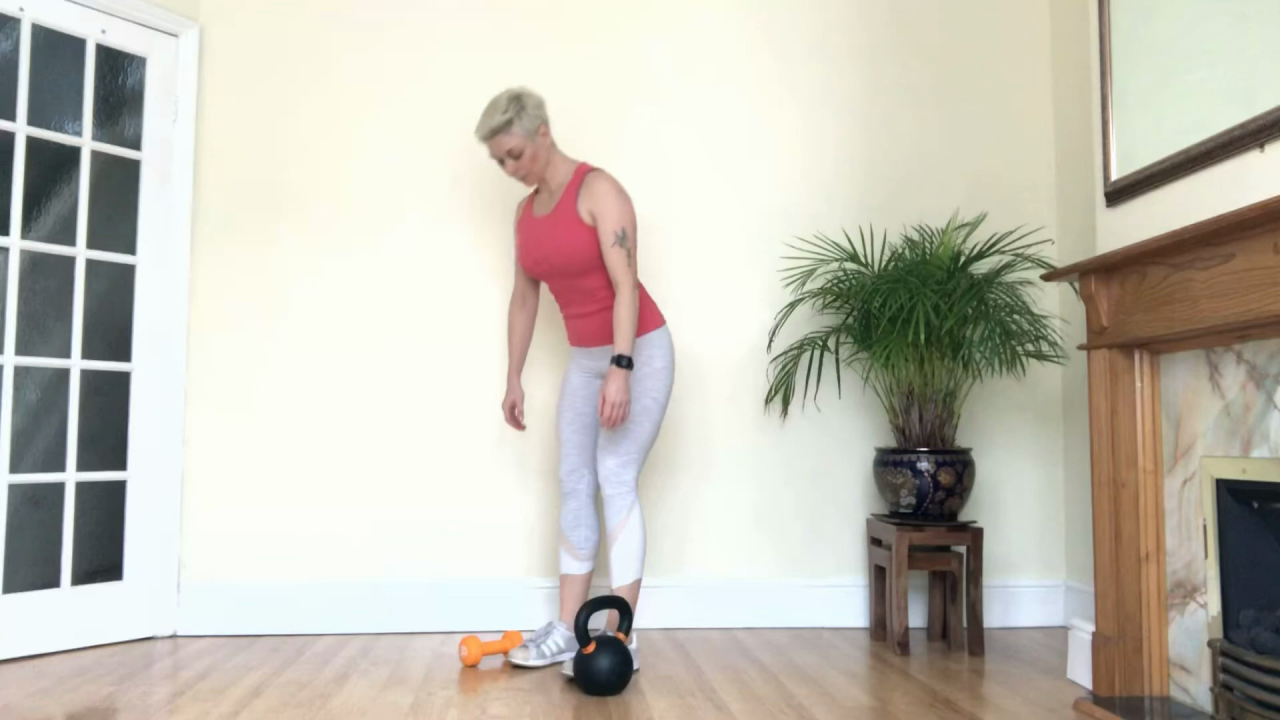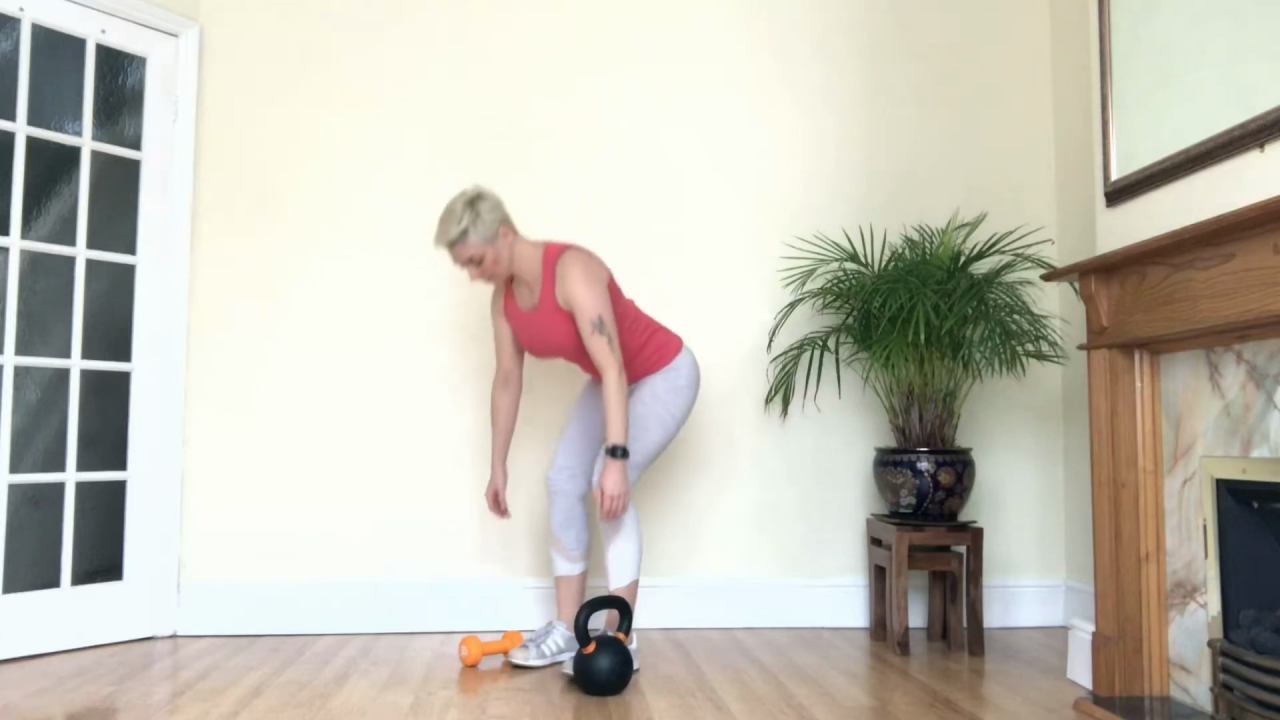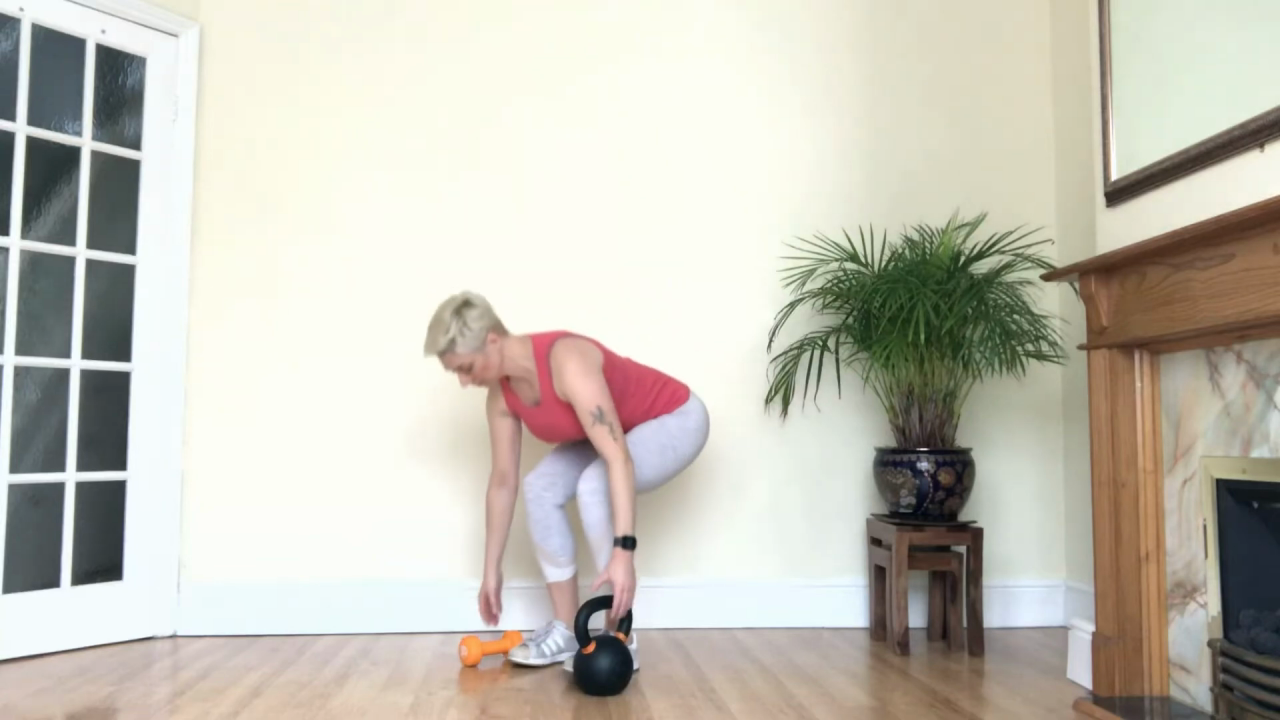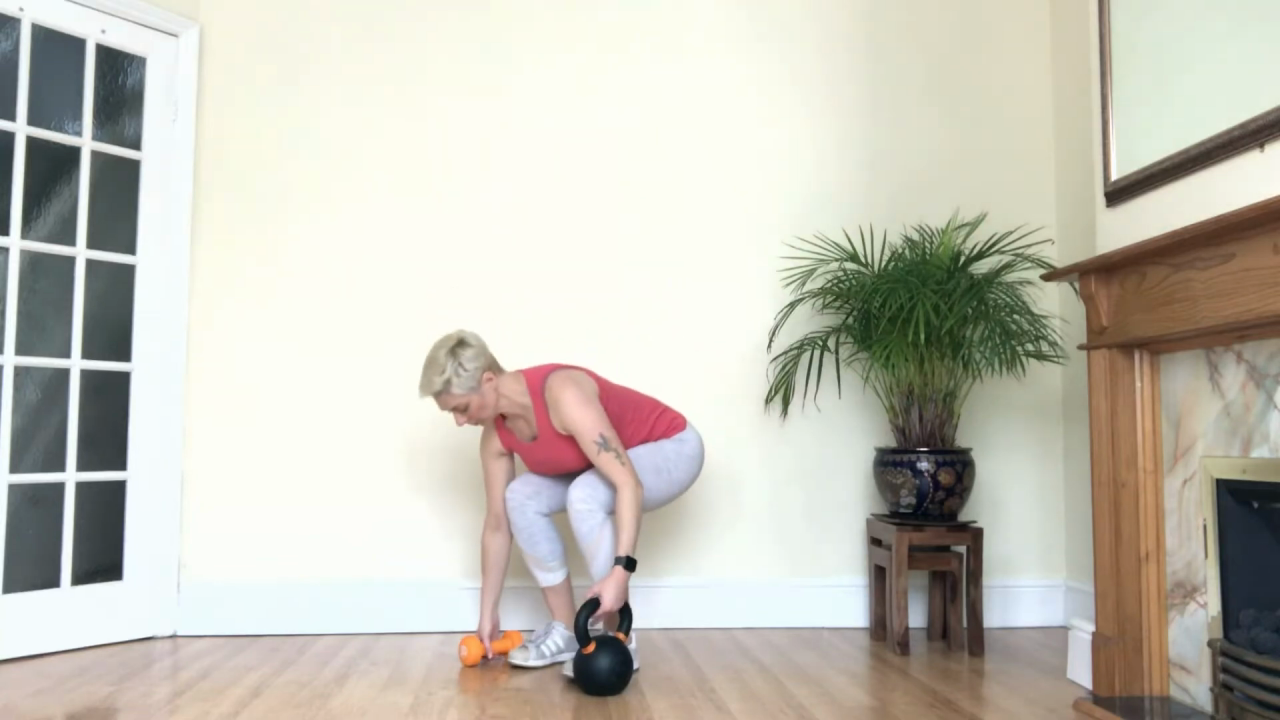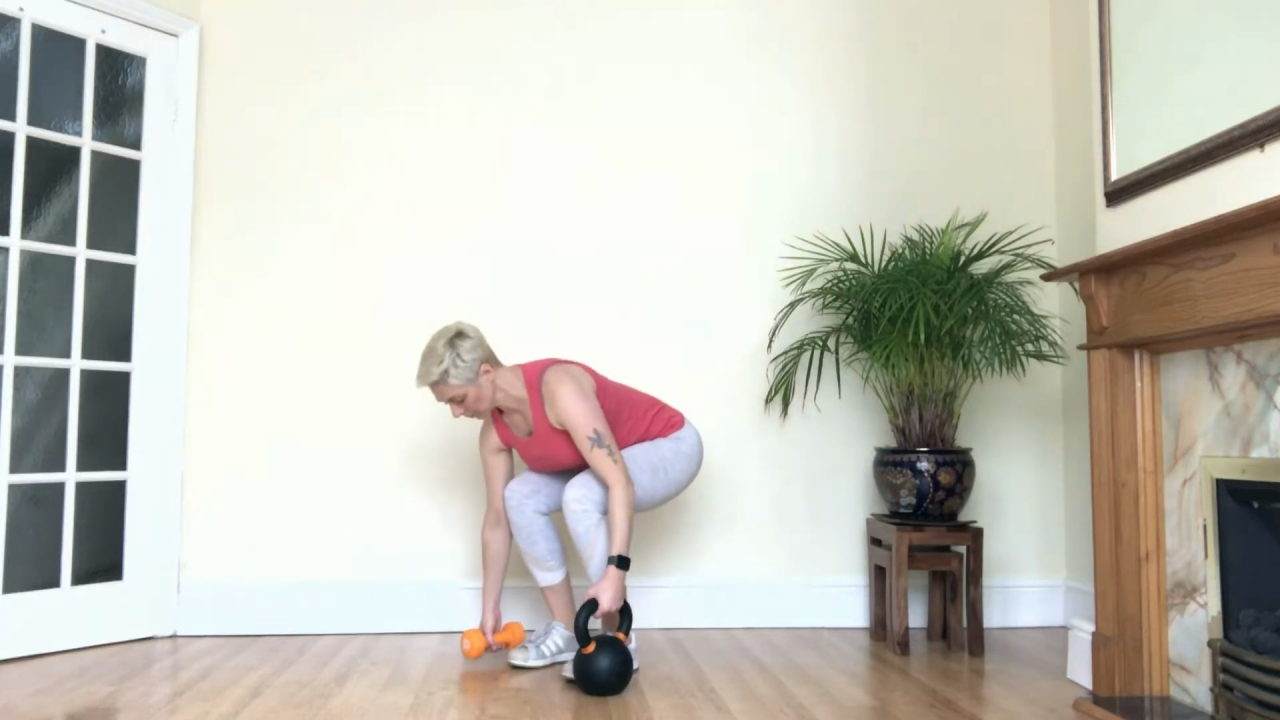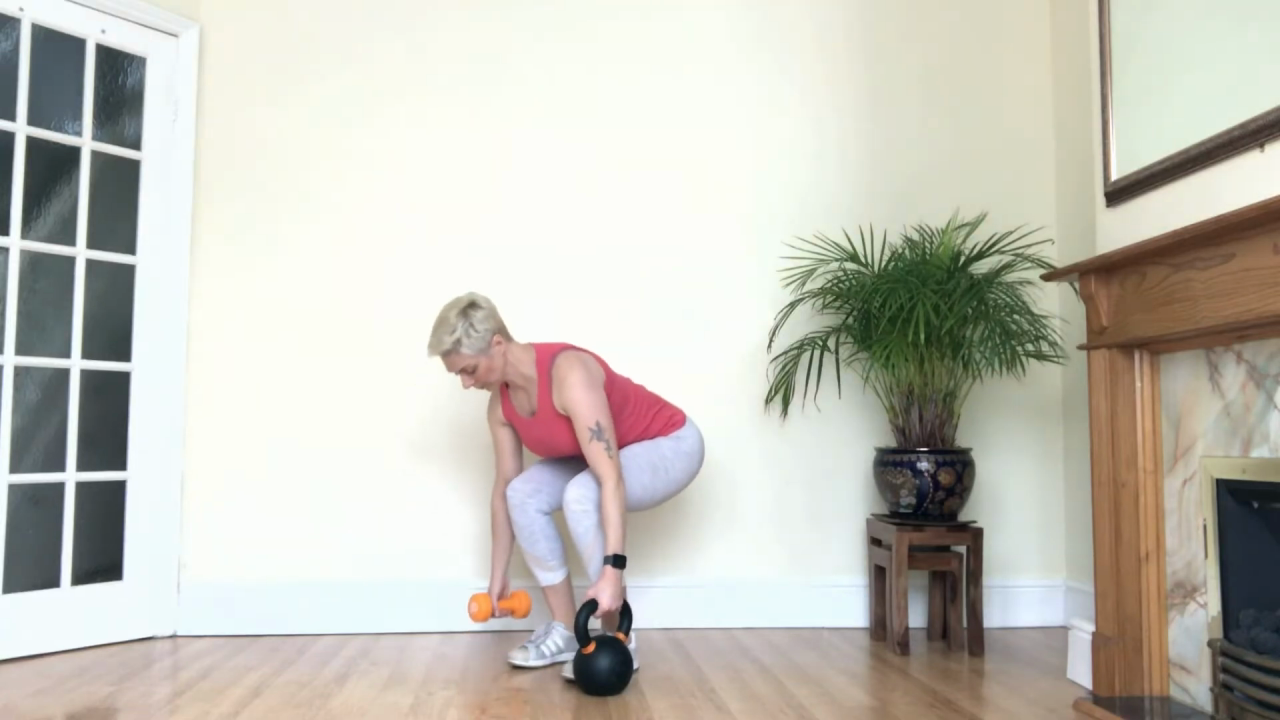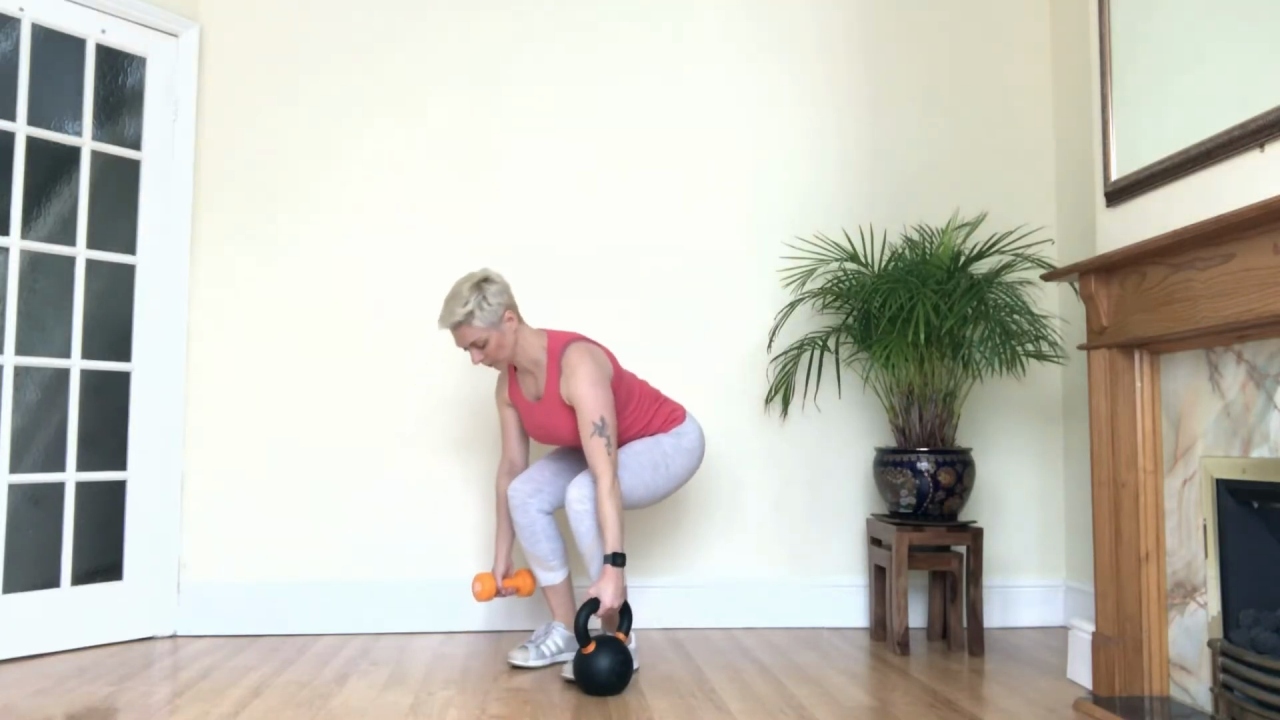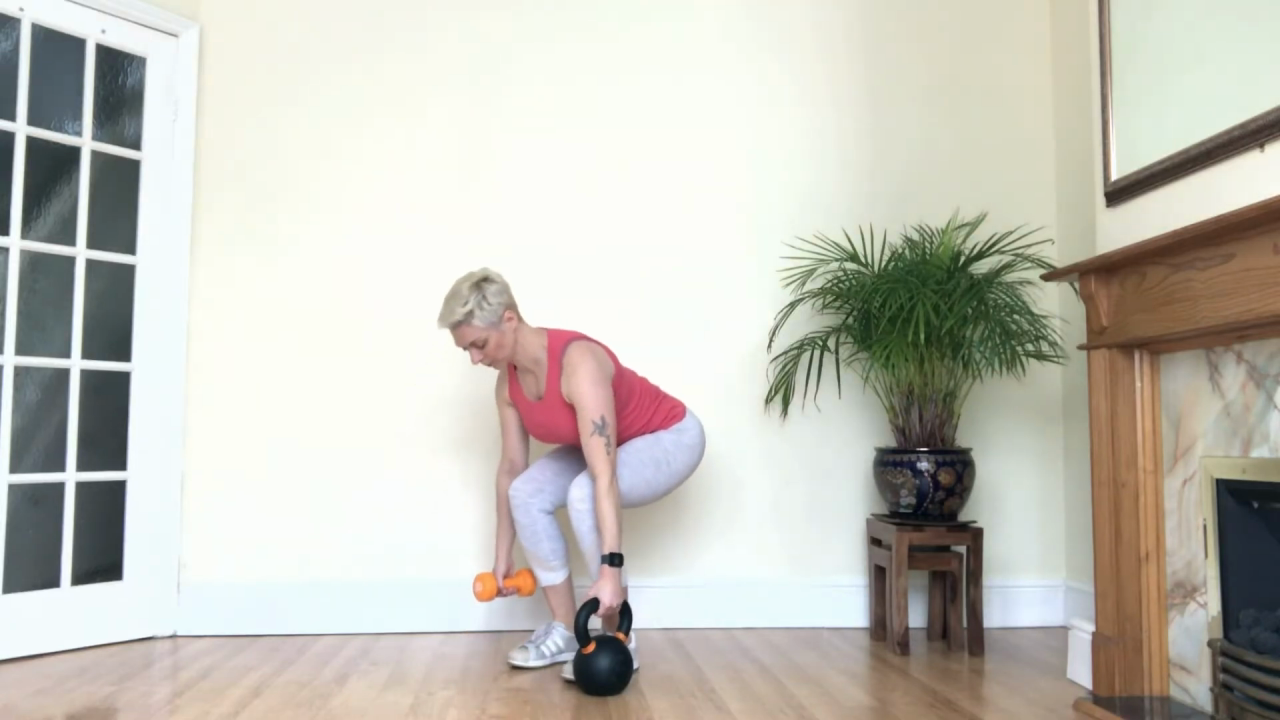
dt=0.5s
person 1, frame 1
left shoulder: (599, 189)
right shoulder: (527, 212)
left elbow: (625, 285)
right elbow: (523, 300)
left wrist: (621, 368)
right wrist: (514, 379)
left hip: (637, 351)
right hip: (583, 358)
left knee: (616, 482)
right knee: (573, 484)
left ankle: (620, 638)
right ankle: (568, 630)
person 1, frame 2
left shoulder: (571, 270)
right shoulder: (504, 296)
left elbow: (614, 370)
right elbow: (506, 380)
left wrist: (616, 459)
right wrist: (498, 466)
left hip: (665, 374)
right hip: (612, 381)
left knee: (607, 483)
right knee: (562, 480)
left ankle: (621, 640)
right ankle: (567, 631)
person 1, frame 3
left shoulder: (566, 362)
right shoulder: (502, 394)
left elbow: (619, 460)
right elbow: (503, 481)
left wrist: (623, 551)
right wrist: (491, 570)
left hip: (675, 420)
right hip: (618, 428)
left knee: (594, 488)
right knee: (540, 488)
right ankle: (566, 630)
person 1, frame 4
left shoulder: (562, 394)
right shoulder: (496, 435)
left elbow: (628, 483)
right elbow: (497, 523)
left wrist: (621, 570)
right wrist: (488, 614)
left hip: (671, 448)
right hip: (609, 459)
left knee: (585, 496)
right knee: (521, 497)
right ankle: (565, 631)
person 1, frame 5
left shoulder: (558, 388)
right shoulder: (494, 429)
left elbow: (620, 482)
right elbow: (497, 518)
left wrist: (615, 571)
right wrist: (489, 609)
left hip: (669, 447)
right hip: (607, 456)
left knee: (581, 496)
right knee: (521, 495)
right ankle: (566, 630)
person 1, frame 6
left shoulder: (568, 373)
right shoulder: (501, 402)
left elbow: (611, 479)
right elbow: (504, 487)
left wrist: (612, 570)
right wrist: (498, 577)
left hip: (670, 445)
right hip: (604, 452)
left knee: (581, 495)
right knee: (524, 493)
right ankle: (565, 632)
person 1, frame 7
left shoulder: (576, 364)
right shoulder: (508, 383)
left elbow: (606, 478)
right elbow: (510, 470)
left wrist: (613, 569)
right wrist: (502, 557)
left hip: (669, 441)
right hip: (607, 446)
left knee: (582, 495)
right knee: (526, 493)
right ankle: (565, 631)
person 1, frame 8
left shoulder: (577, 362)
right shoulder: (508, 381)
left elbow: (604, 478)
right elbow: (510, 470)
left wrist: (610, 570)
right wrist: (502, 556)
left hip: (670, 437)
right hip: (608, 443)
left knee: (583, 494)
right knee: (527, 492)
right ankle: (565, 631)
